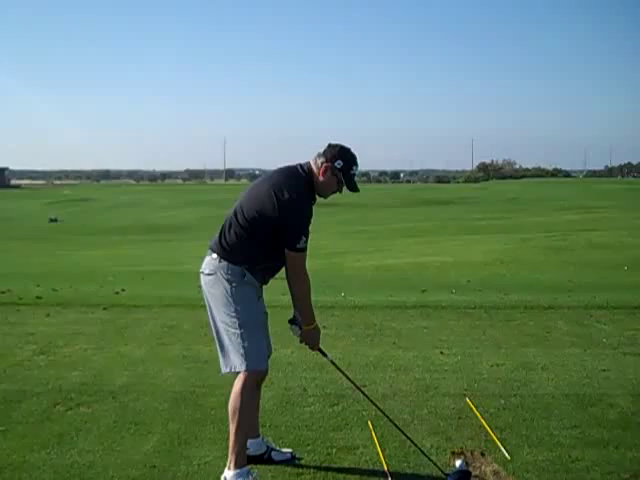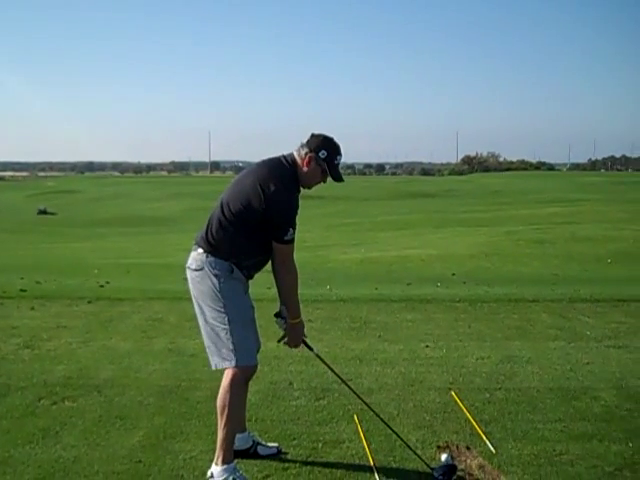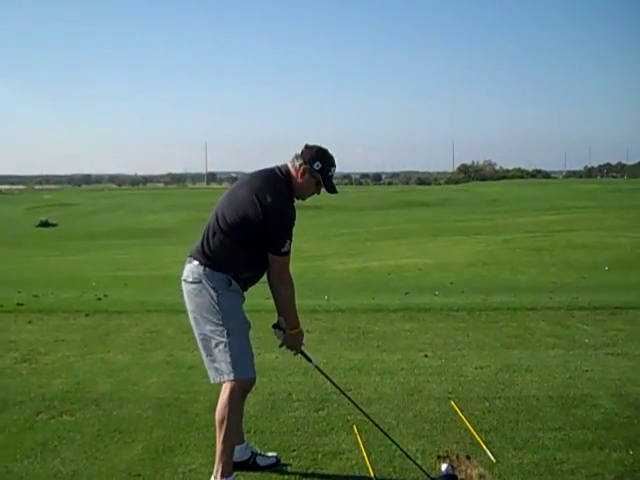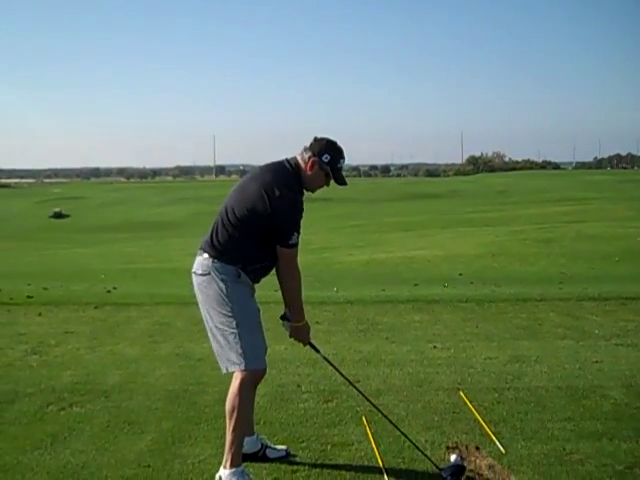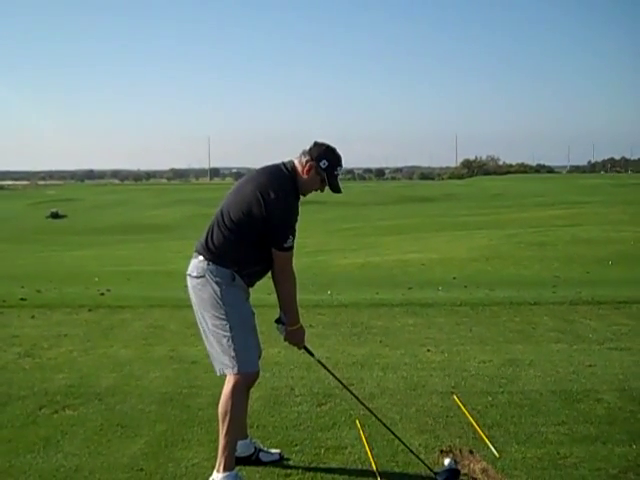
dt=0.7s
person 1, frame 1
left shoulder: (290, 180)
right shoulder: (296, 197)
left elbow: (290, 262)
right elbow: (296, 271)
left wrist: (299, 313)
right wrist: (309, 323)
left hip: (240, 274)
right hip: (230, 276)
left knee: (256, 365)
right knee: (251, 371)
left ankle: (253, 445)
person 1, frame 2
left shoulder: (274, 173)
right shoulder: (282, 189)
left elbow: (276, 255)
right elbow: (284, 263)
left wrist: (284, 306)
right wrist: (295, 317)
left hip: (223, 268)
right hip: (217, 270)
left knee: (243, 360)
right knee: (240, 365)
left ankle: (240, 439)
person 1, frame 3
left shoulder: (266, 182)
right shoulder: (279, 202)
left elbow: (271, 266)
right elbow: (280, 275)
left wrist: (283, 318)
right wrist: (293, 327)
left hip: (214, 280)
right hip: (212, 284)
left knee: (240, 373)
right knee: (238, 378)
left ankle: (238, 450)
person 1, frame 4
left shoulder: (276, 175)
right shoulder: (286, 193)
left elbow: (278, 257)
right elbow: (288, 267)
left wrist: (291, 311)
right wrist: (298, 319)
left hip: (225, 271)
right hip: (223, 275)
left knee: (251, 363)
right knee: (249, 368)
left ankle: (248, 441)
person 1, frame 5
left shoulder: (272, 178)
right shoulder: (281, 196)
left elbow: (274, 260)
right elbow: (283, 270)
left wrist: (286, 315)
right wrist: (293, 323)
left hip: (220, 274)
right hip: (218, 278)
left knee: (246, 366)
right knee: (242, 371)
left ankle: (241, 445)
